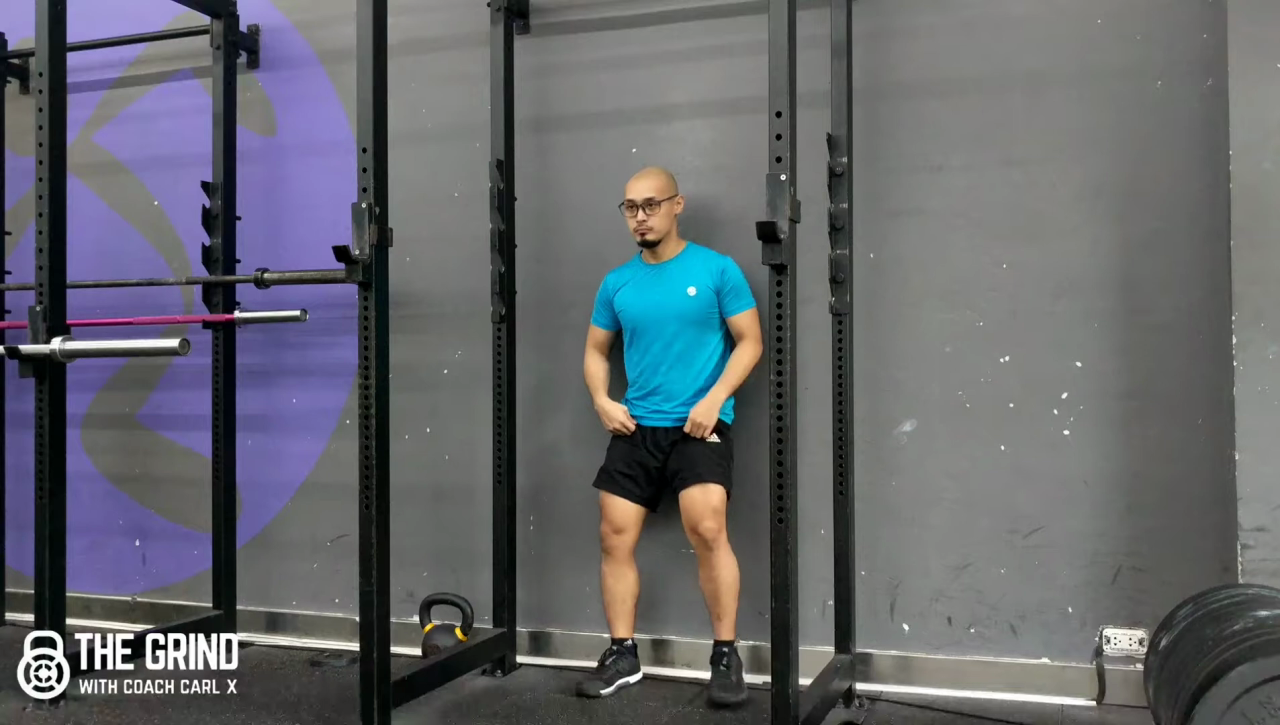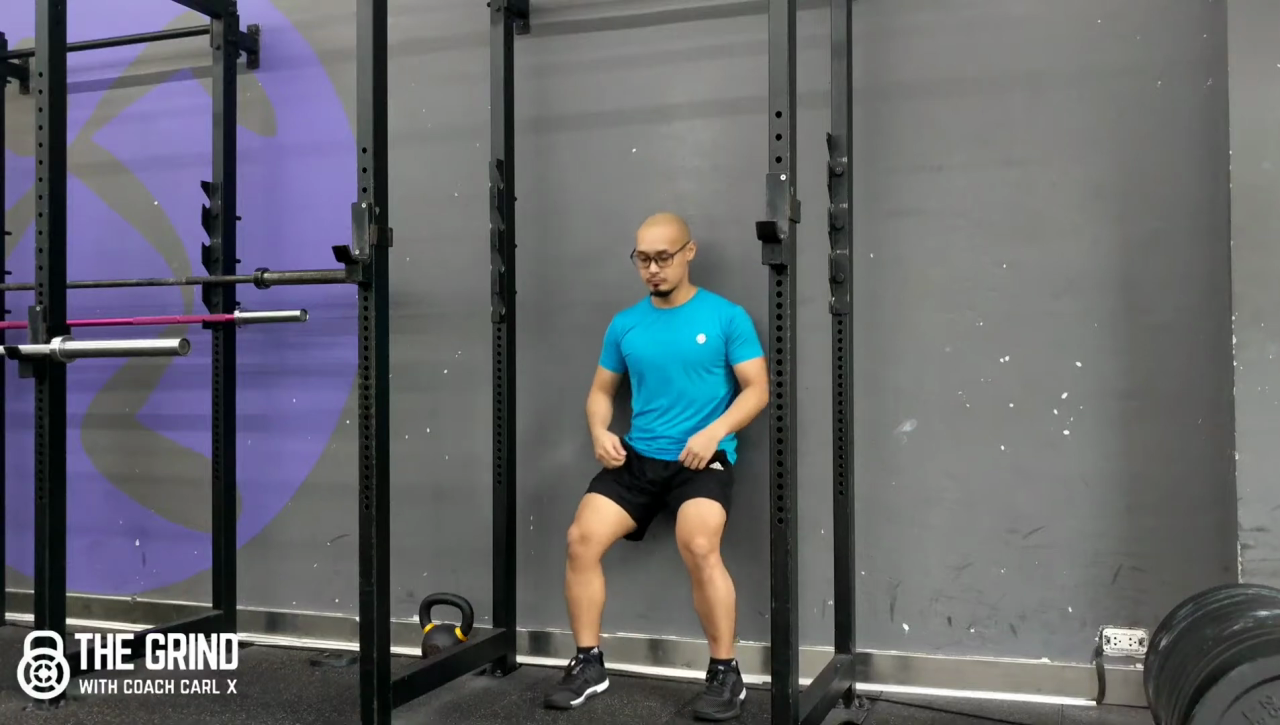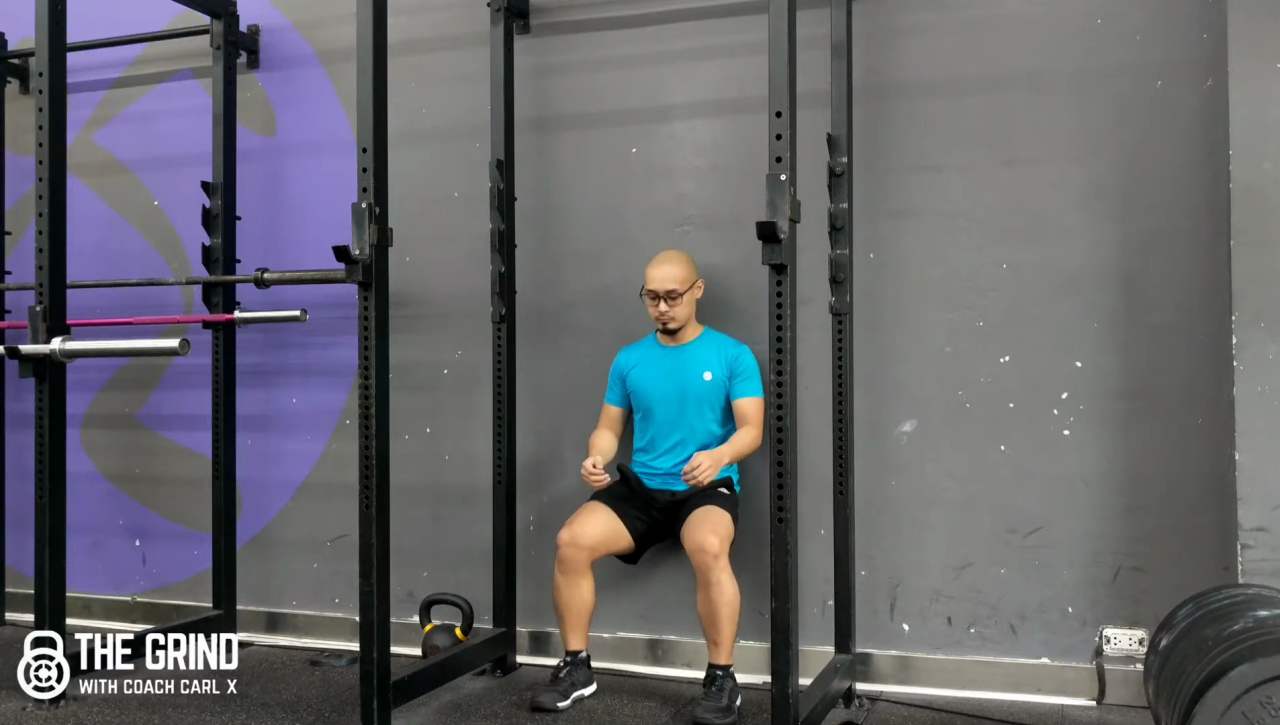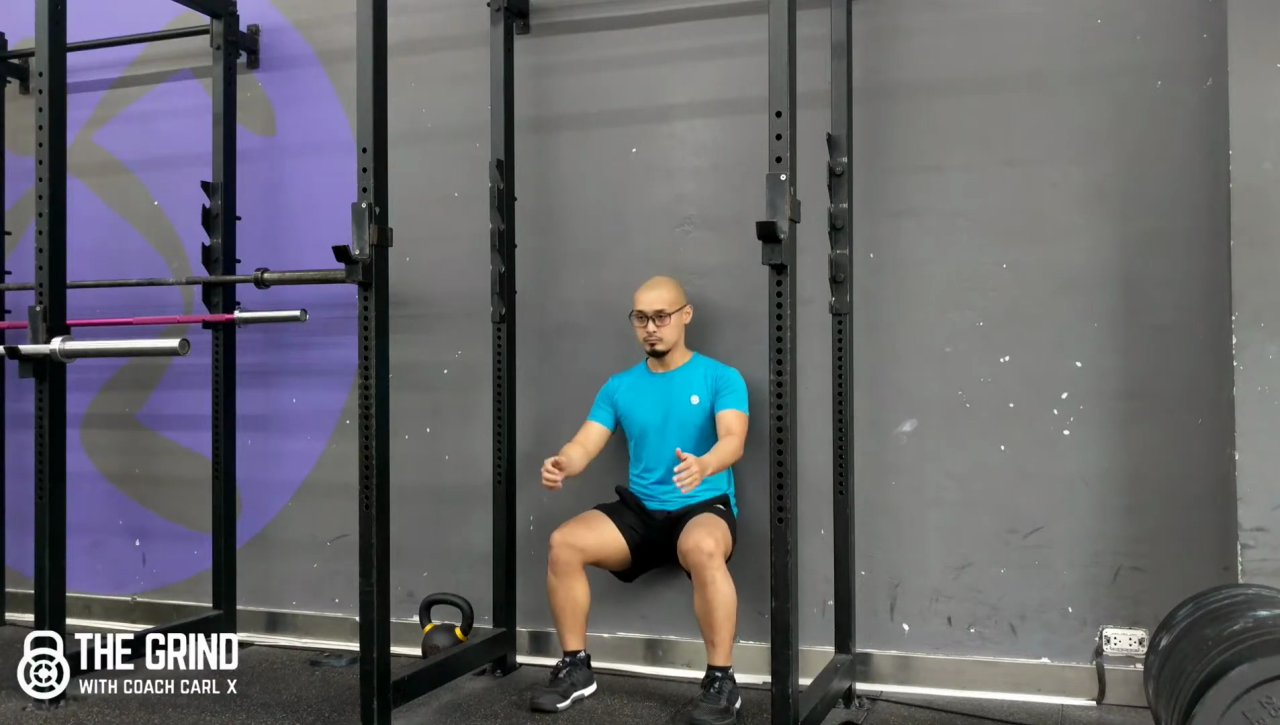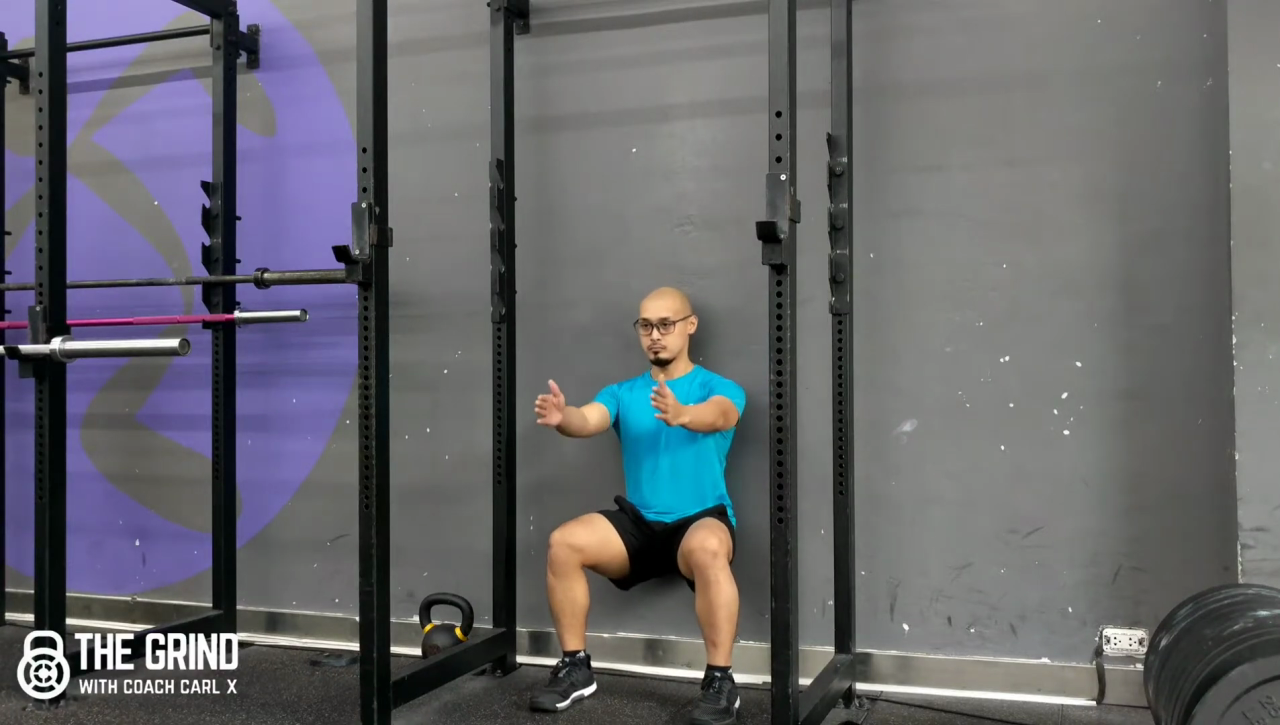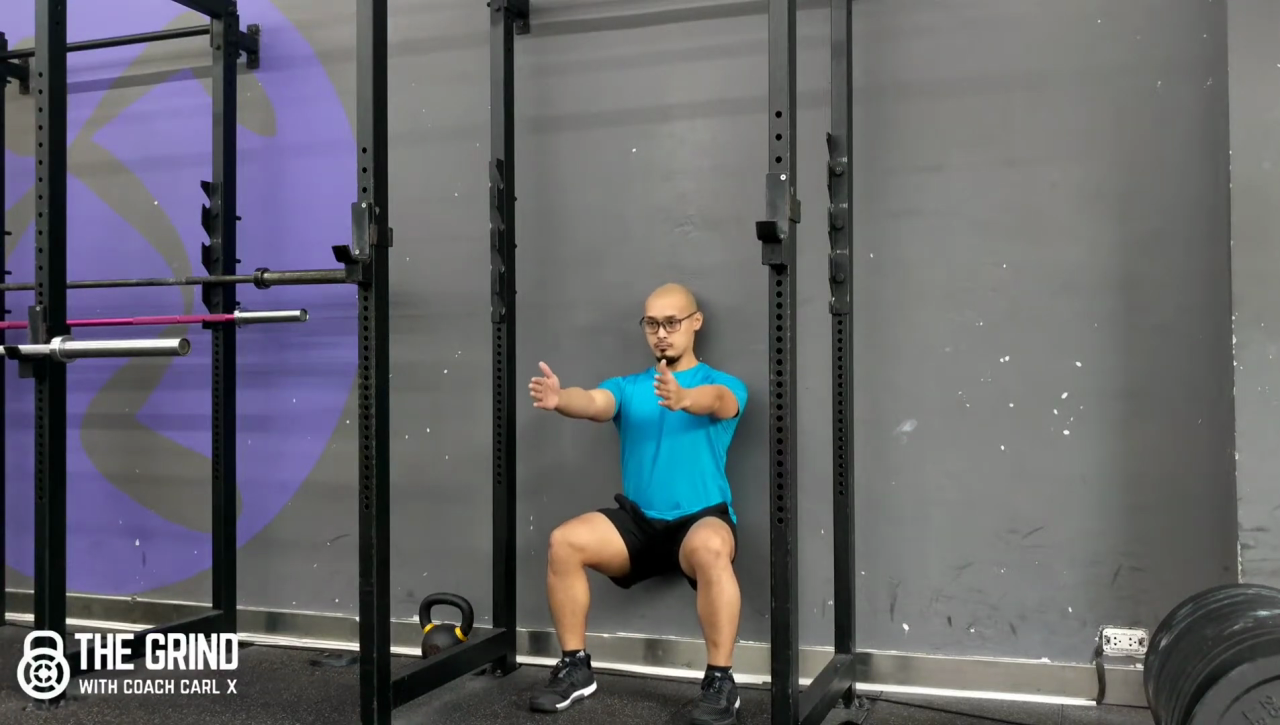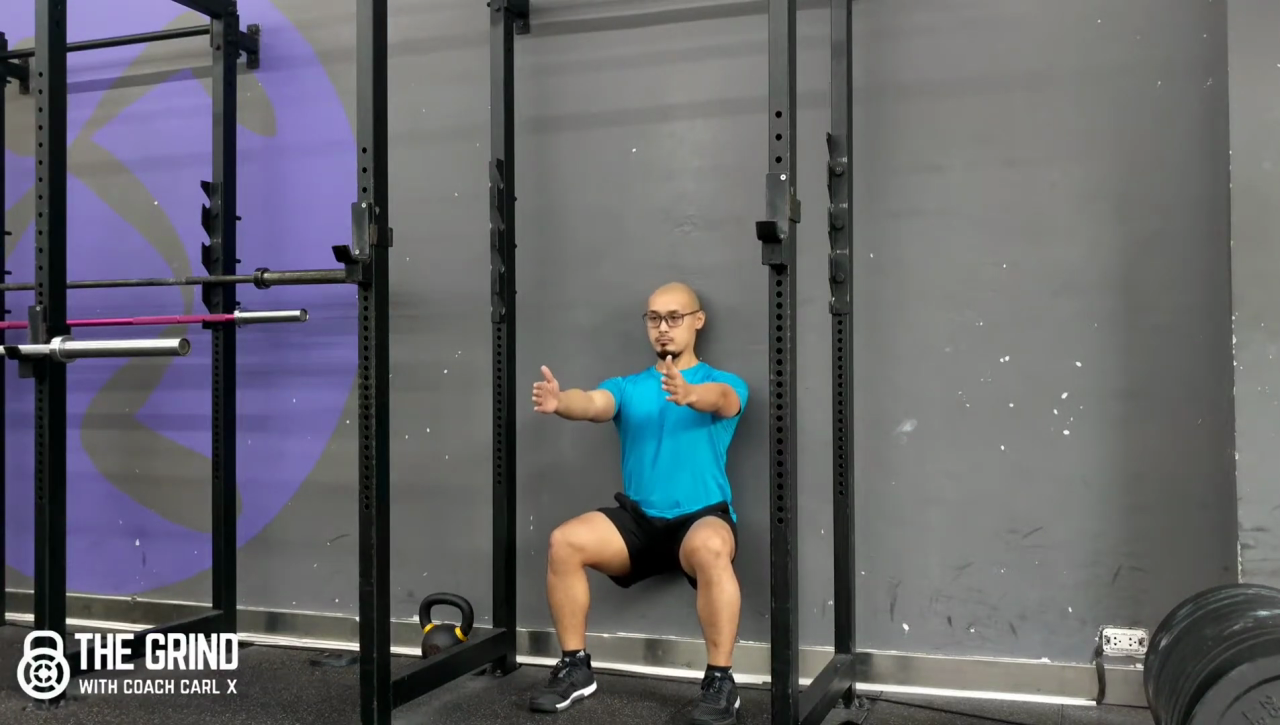
dt=0.5s
person 1, frame 1
left shoulder: (717, 270)
right shoulder: (616, 282)
left elbow: (750, 342)
right elbow: (595, 350)
left wrist: (714, 399)
right wrist: (601, 400)
left hip: (699, 425)
right hip: (636, 428)
left knee: (706, 532)
right knee: (615, 538)
left ankle: (725, 654)
right ankle: (622, 654)
person 1, frame 2
left shoulder: (727, 317)
right shoulder: (624, 324)
left elbow: (757, 389)
right elbow: (601, 390)
left wrist: (714, 432)
right wrist: (601, 432)
left hip: (703, 459)
right hip: (637, 457)
left knee: (698, 548)
right knee: (581, 537)
left ankle: (725, 671)
right ankle: (589, 663)
person 1, frame 3
left shoulder: (732, 355)
right shoulder: (629, 360)
left elbow: (752, 428)
right elbow: (608, 428)
left wrist: (720, 455)
right wrist: (596, 459)
left hip: (705, 488)
right hip: (640, 486)
left knee: (707, 548)
right knee: (572, 540)
left ankle: (722, 678)
right ankle: (575, 666)
person 1, frame 4
left shoulder: (721, 378)
right shoulder: (620, 386)
left elbow: (733, 440)
right elbow: (585, 444)
left wrist: (703, 466)
right wrist: (563, 464)
left hip: (702, 509)
right hip: (640, 510)
left knee: (704, 549)
right knee: (563, 543)
left ankle: (721, 681)
right ankle: (575, 667)
person 1, frame 5
left shoulder: (720, 389)
right shoulder: (621, 393)
left elbow: (717, 415)
right elbow: (588, 420)
left wrist: (682, 415)
right wrist: (562, 417)
left hip: (700, 520)
right hip: (638, 522)
left knee: (707, 549)
right knee: (562, 543)
left ankle: (720, 682)
right ankle: (575, 667)
person 1, frame 6
left shoulder: (725, 385)
right shoulder: (627, 387)
left elbow: (712, 401)
right elbow: (594, 402)
left wrist: (681, 398)
right wrist: (559, 398)
left hip: (701, 519)
right hip: (638, 520)
left knee: (709, 549)
right knee: (563, 542)
left ankle: (720, 682)
right ankle: (574, 667)
person 1, frame 7
left shoulder: (725, 384)
right shoulder: (627, 387)
left elbow: (717, 397)
right elbow: (593, 403)
left wrist: (688, 393)
right wrist: (559, 401)
left hip: (700, 517)
right hip: (638, 518)
left knee: (709, 549)
right knee: (563, 542)
left ankle: (720, 681)
right ankle: (575, 667)
